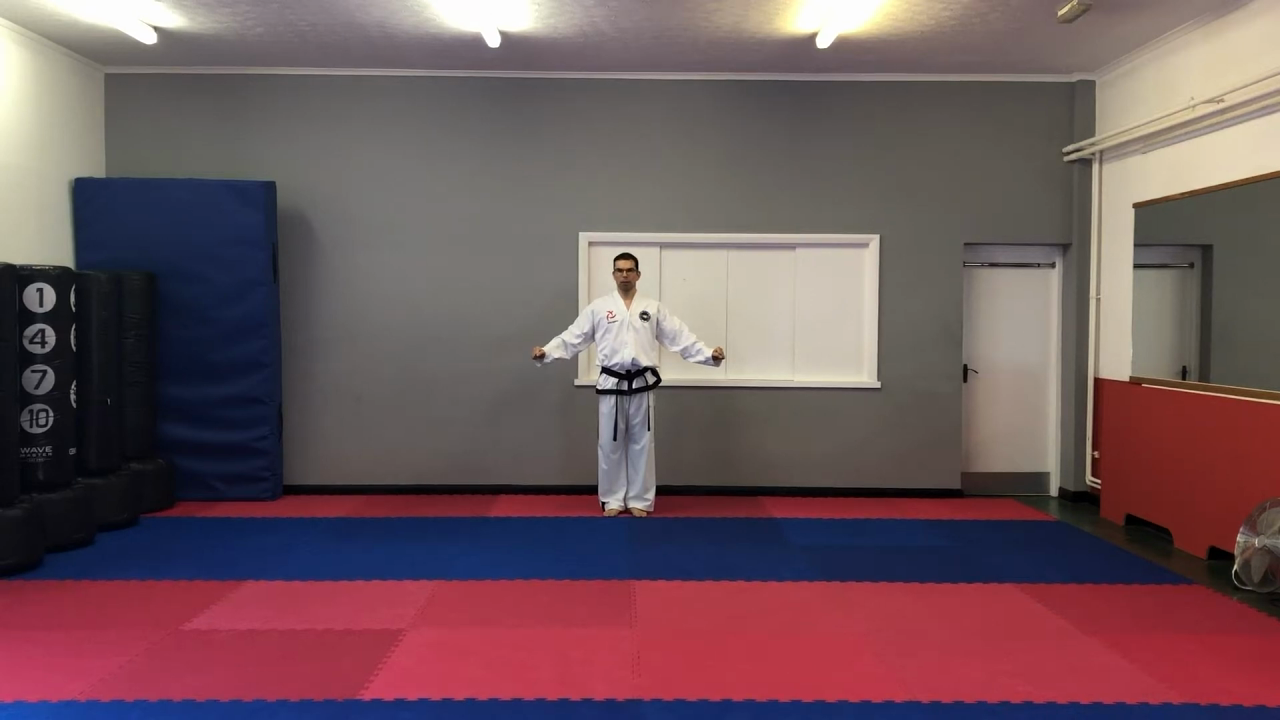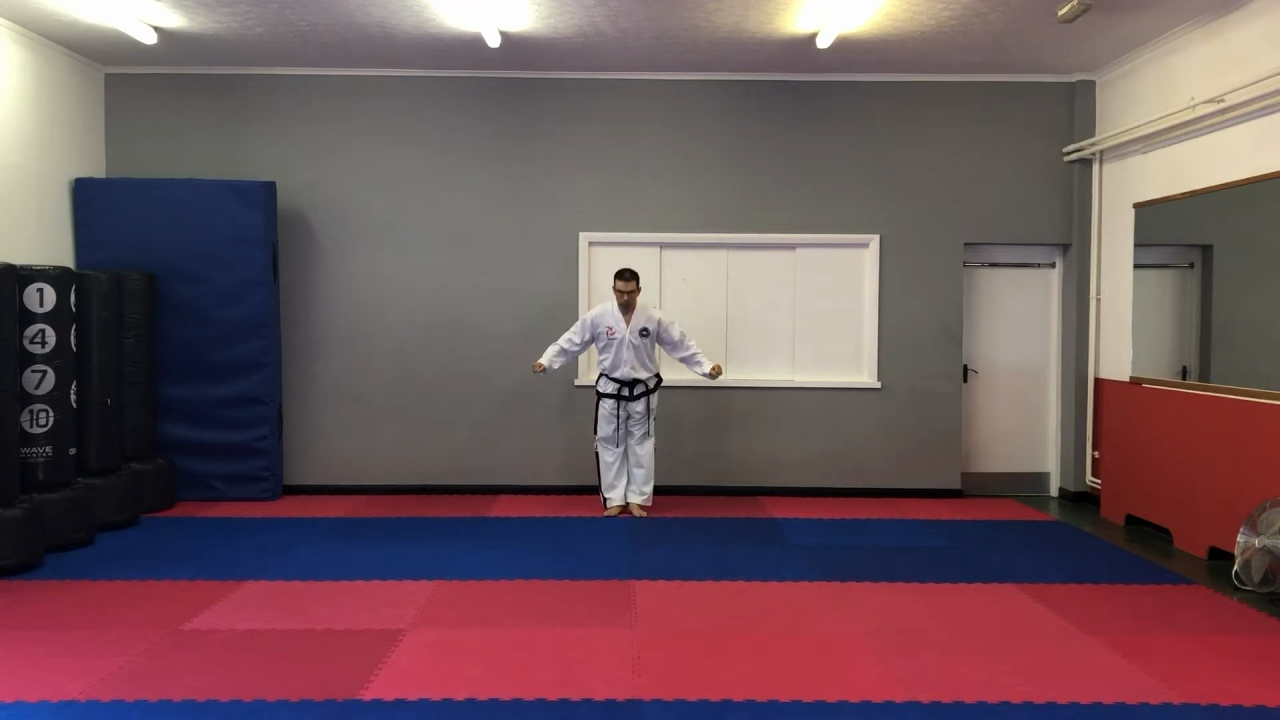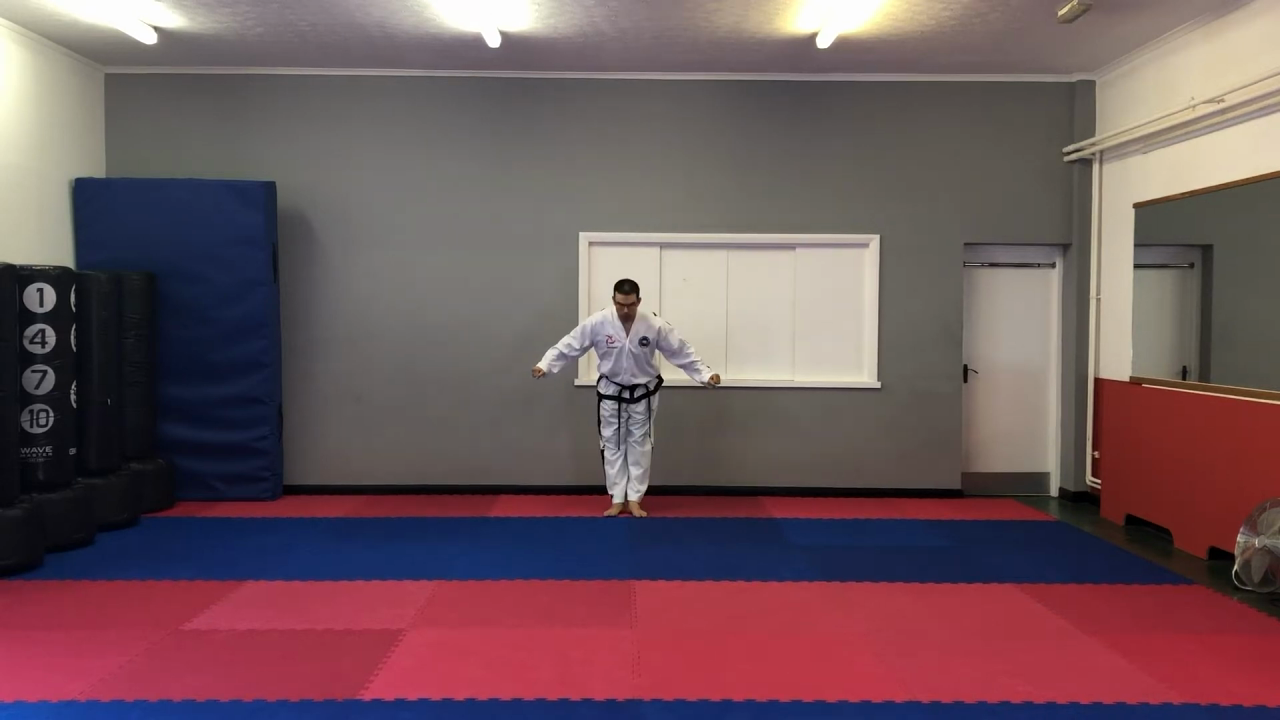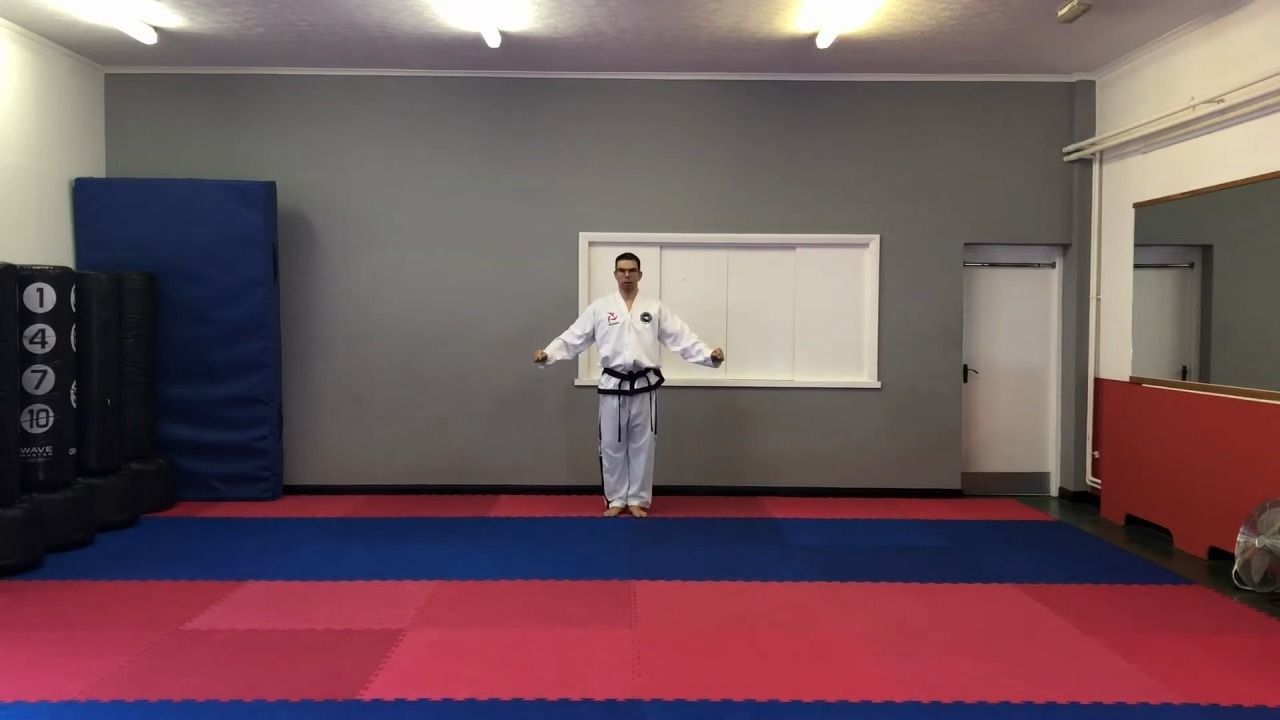
dt=0.4s
person 1, frame 1
left shoulder: (653, 308)
right shoulder: (598, 307)
left elbow: (680, 338)
right elbow: (573, 338)
left wrist: (709, 354)
right wrist: (546, 352)
left hip: (642, 384)
right hip: (611, 384)
left knee: (641, 444)
right knee: (610, 445)
left ankle: (639, 501)
right ankle: (613, 500)
person 1, frame 2
left shoulder: (654, 317)
right shoulder: (597, 315)
left elbow: (682, 345)
right elbow: (569, 342)
left wrist: (707, 367)
right wrist: (545, 361)
left hip: (642, 390)
right hip: (610, 389)
left knee: (641, 445)
right knee: (609, 444)
left ankle: (637, 500)
right ankle: (615, 499)
person 1, frame 3
left shoulder: (654, 325)
right shoulder: (597, 322)
left elbow: (682, 352)
right elbow: (568, 347)
left wrist: (706, 375)
right wrist: (544, 365)
left hip: (643, 392)
right hip: (611, 391)
left knee: (639, 445)
right knee: (613, 444)
left ankle: (634, 499)
right ankle: (617, 498)
person 1, frame 4
left shoulder: (655, 308)
right shoulder: (600, 307)
left elbow: (681, 337)
right elbow: (574, 337)
left wrist: (709, 355)
right wrist: (547, 354)
left hip: (644, 385)
right hip: (613, 385)
left knee: (643, 445)
right knee: (612, 446)
left ankle: (638, 500)
right ankle: (616, 499)
